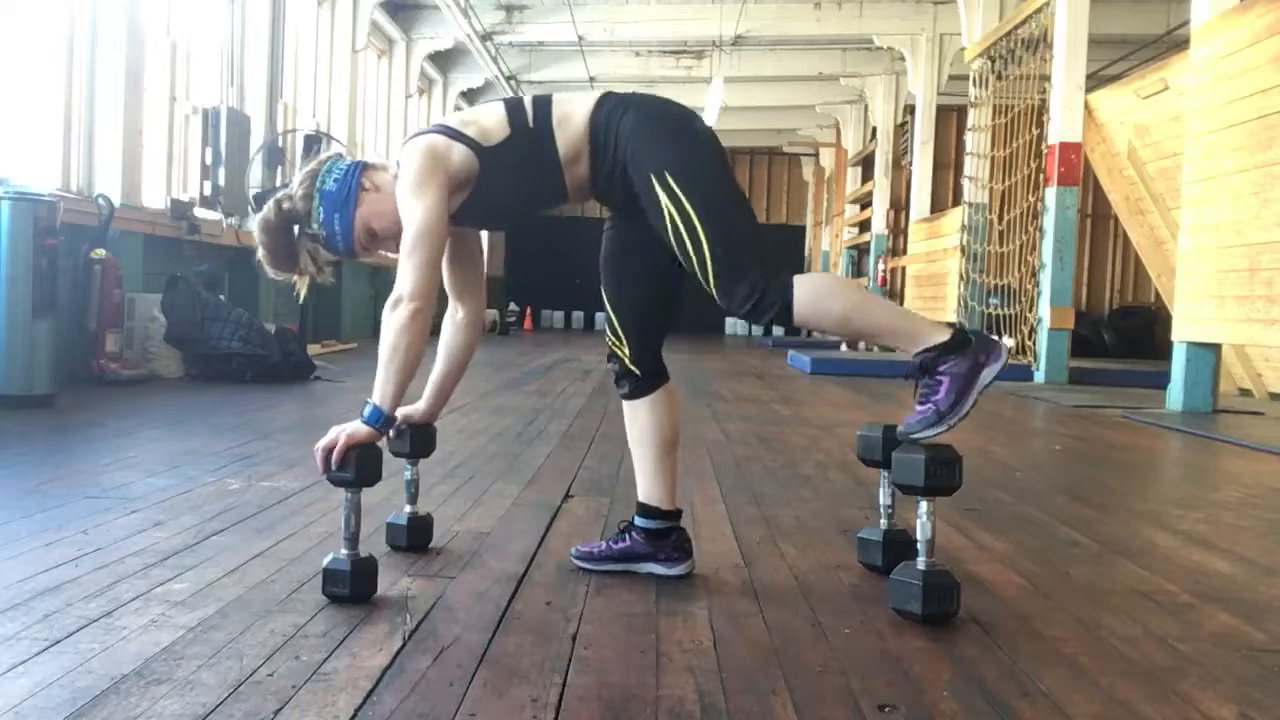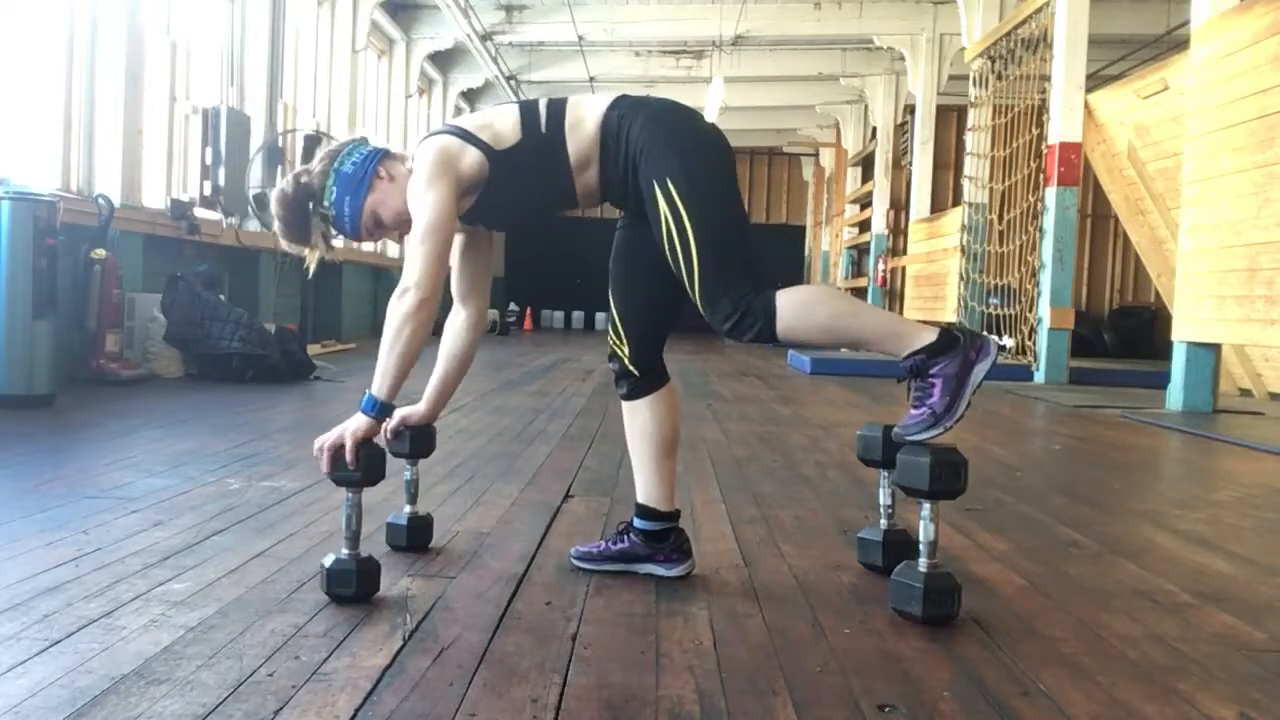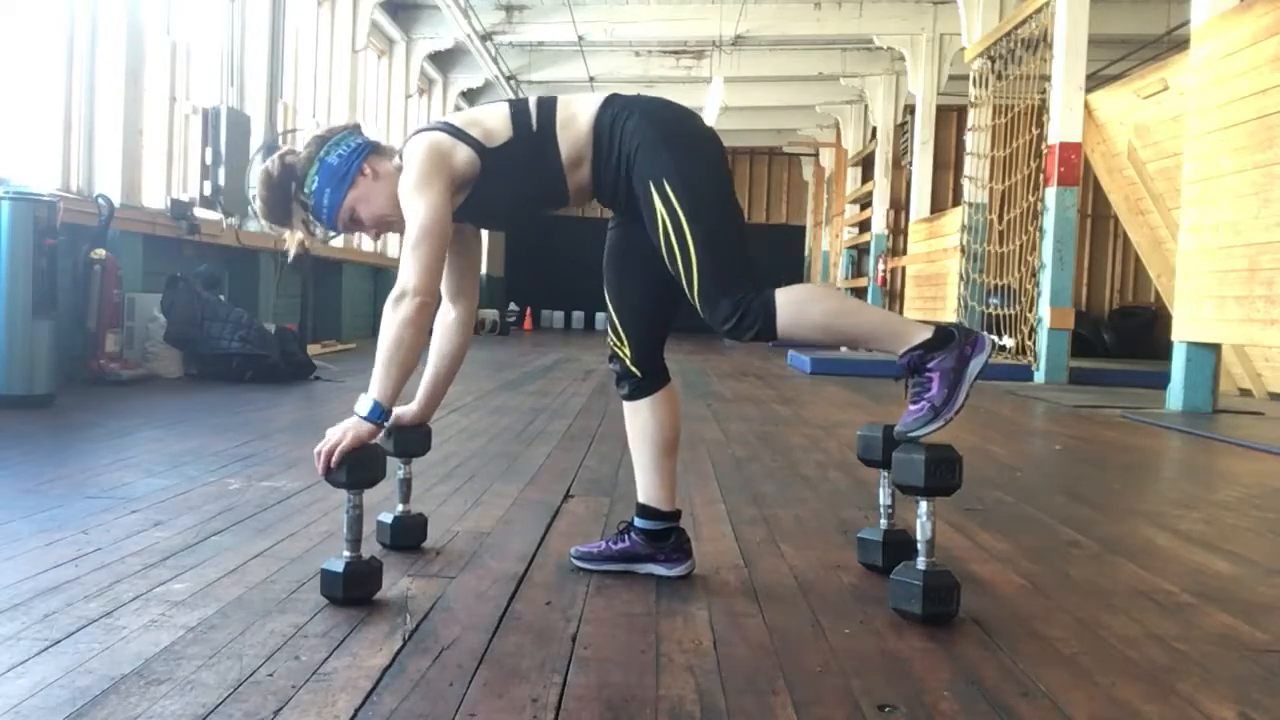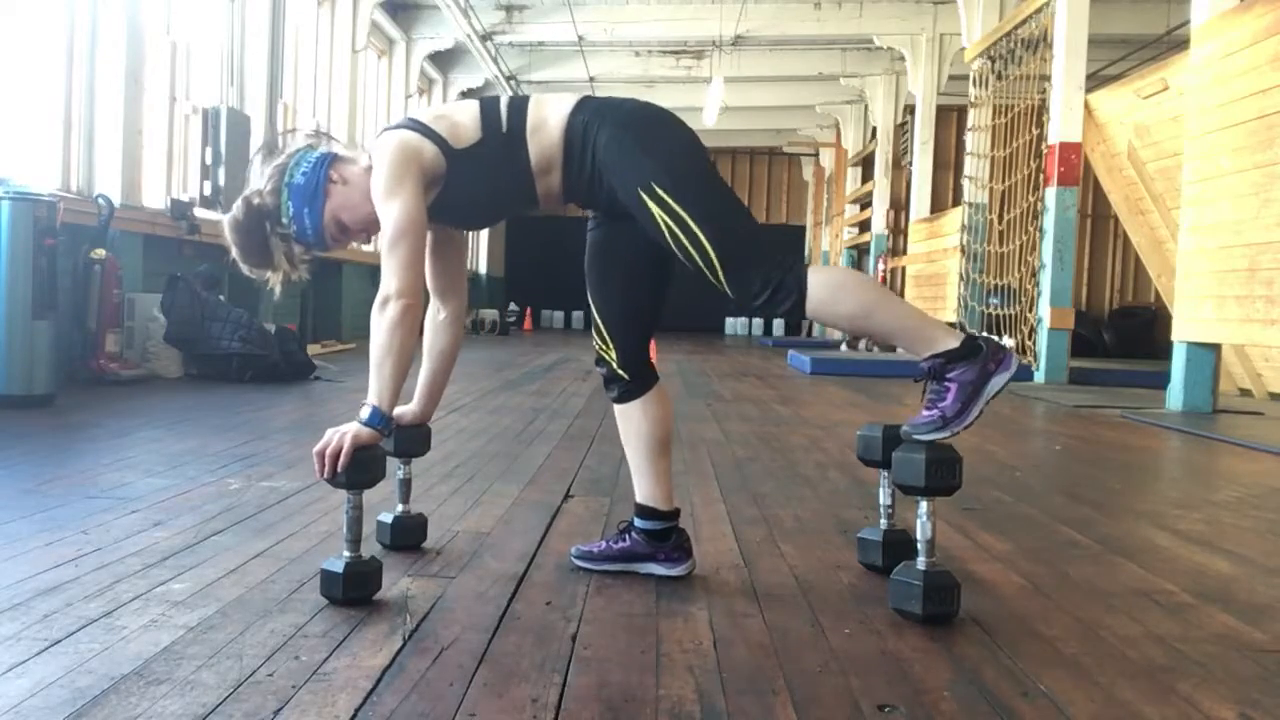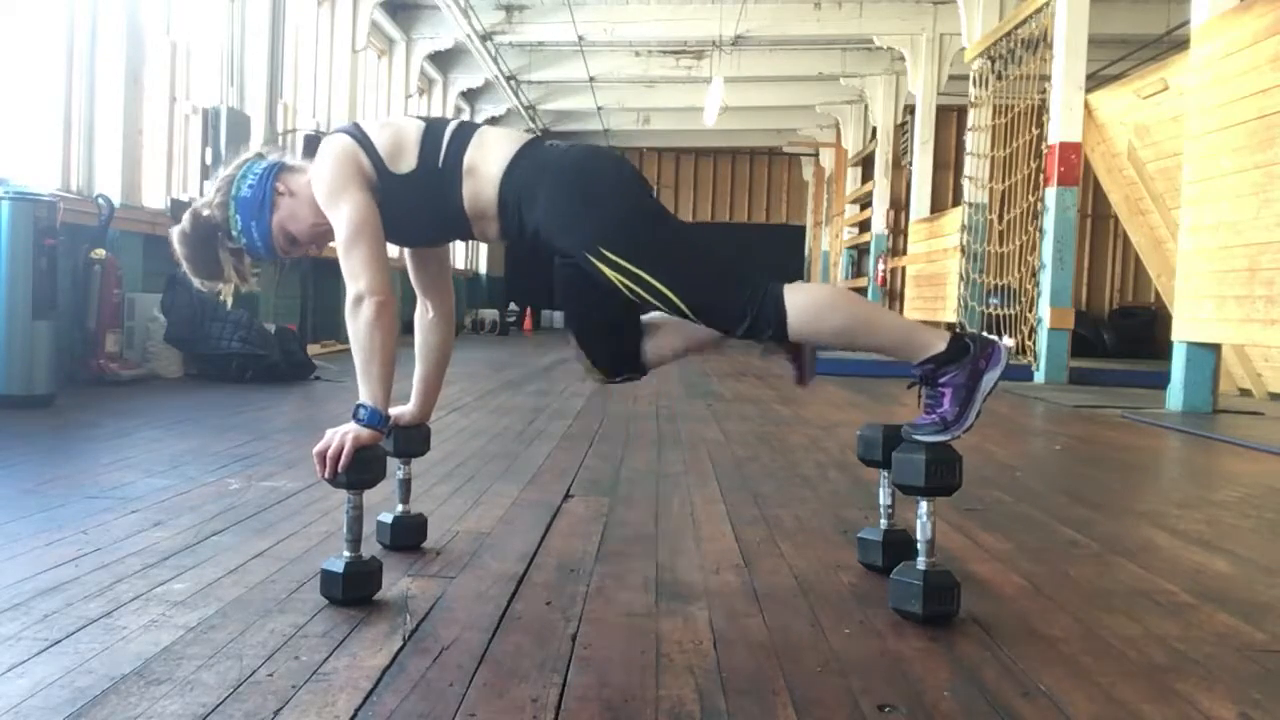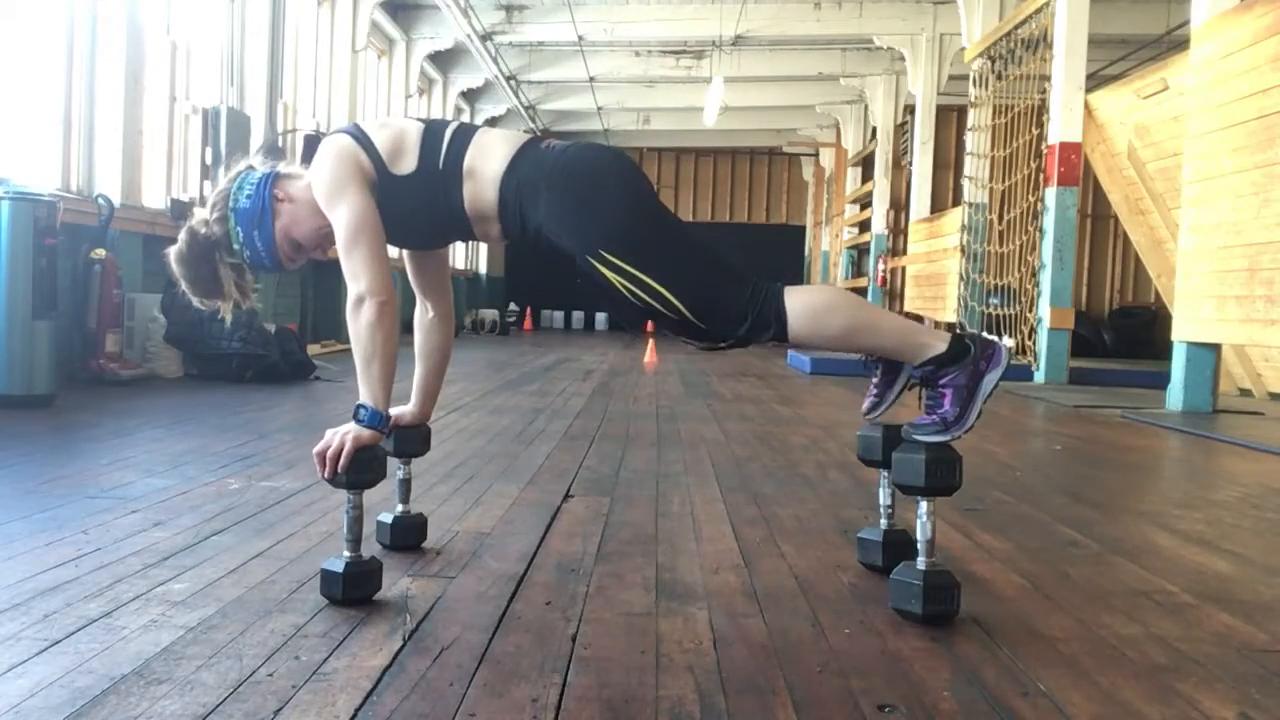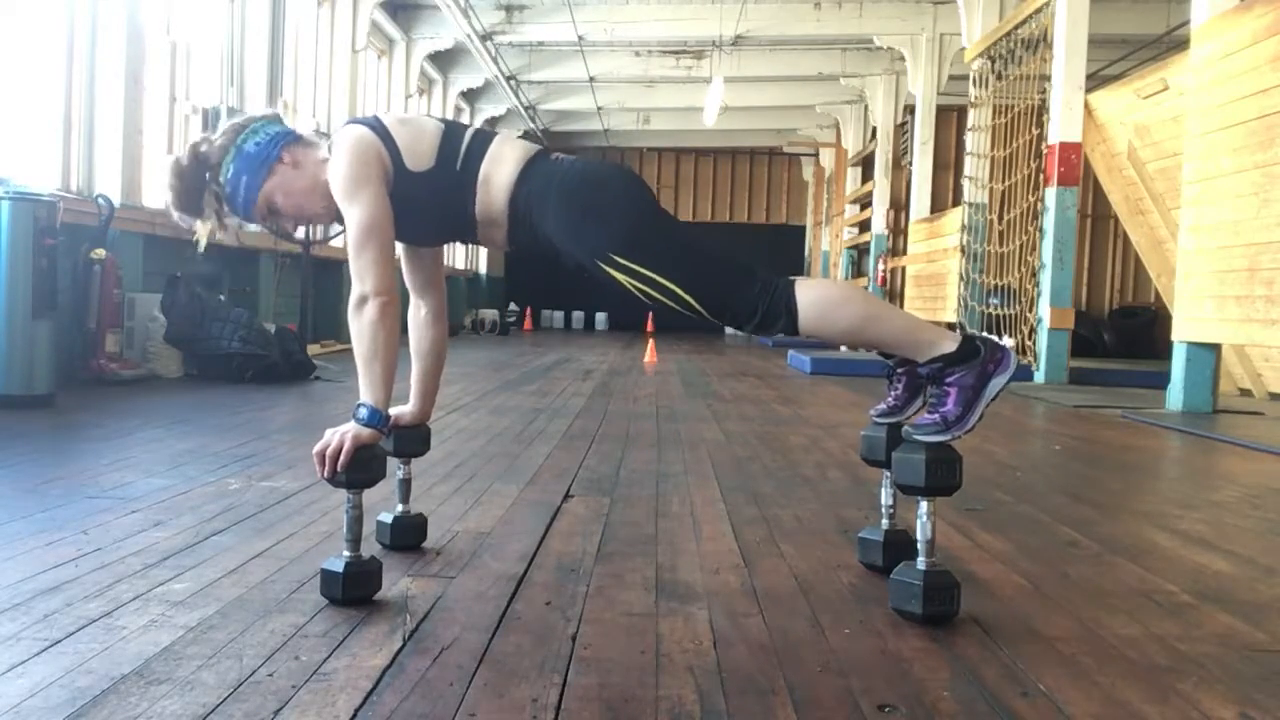
dt=0.5s
person 1, frame 1
left shoulder: (422, 164)
right shoulder: (446, 202)
left elbow: (409, 305)
right elbow: (464, 311)
left wrist: (376, 418)
right wrist: (429, 407)
left hip: (649, 143)
right hip: (632, 186)
left knee: (755, 292)
right knee: (631, 360)
left ankle: (952, 353)
right ankle: (658, 532)
person 1, frame 2
left shoulder: (436, 162)
right shoulder: (460, 198)
left elbow: (415, 296)
right elbow: (468, 309)
left wrist: (372, 408)
right wrist: (426, 410)
left hip: (664, 149)
right hip: (645, 183)
left knee: (739, 311)
right knee: (633, 360)
left ankle: (939, 350)
right ankle: (658, 532)
person 1, frame 3
left shoulder: (426, 162)
right shoulder: (447, 190)
left elbow: (411, 299)
right elbow: (456, 306)
left wrist: (370, 415)
right wrist: (419, 409)
left hip: (656, 148)
right hip: (637, 184)
left knee: (736, 309)
right knee: (635, 360)
left ankle: (936, 346)
right ankle: (657, 533)
person 1, frame 4
left shoulder: (395, 159)
right shoulder: (430, 193)
left elbow: (398, 299)
right elbow: (446, 306)
left wrist: (374, 416)
right wrist: (419, 409)
left hip: (630, 148)
right hip: (616, 188)
left knee: (764, 284)
right knee: (620, 362)
left ankle: (962, 357)
right ankle: (656, 532)
person 1, frame 5
left shoulder: (334, 166)
right shoulder: (388, 190)
left elbow: (369, 299)
right elbow: (434, 305)
left wrist: (368, 416)
right wrist: (415, 411)
left hip: (577, 197)
right hip: (575, 202)
left knee: (743, 308)
right knee: (609, 355)
left ankle: (951, 354)
right ankle: (785, 341)
person 1, frame 6
left shoulder: (335, 168)
right shoulder: (388, 195)
left elbow: (371, 300)
right elbow: (435, 304)
left wrist: (370, 415)
right wrist: (418, 409)
left hip: (577, 195)
right hip: (575, 194)
left knee: (745, 312)
right knee: (716, 315)
left ankle: (950, 354)
right ankle: (896, 340)
person 1, frame 7
left shoulder: (351, 152)
right shoulder: (388, 186)
left elbow: (373, 298)
right elbow: (425, 301)
left wrist: (370, 416)
right wrist: (417, 410)
left hip: (584, 207)
right hip: (580, 206)
left knee: (760, 303)
right knee: (748, 301)
left ankle: (959, 354)
right ankle: (916, 359)
